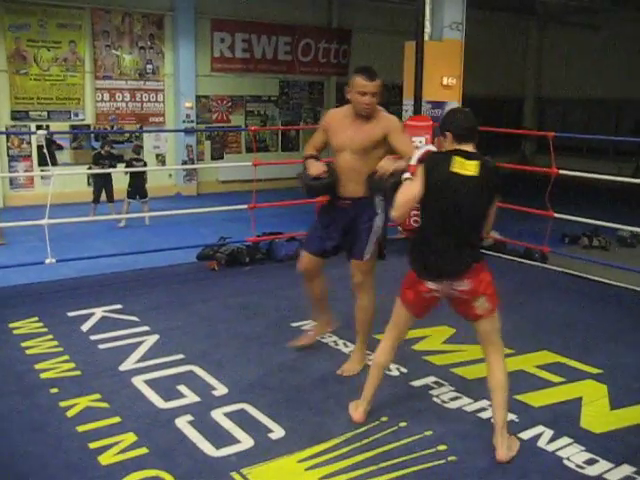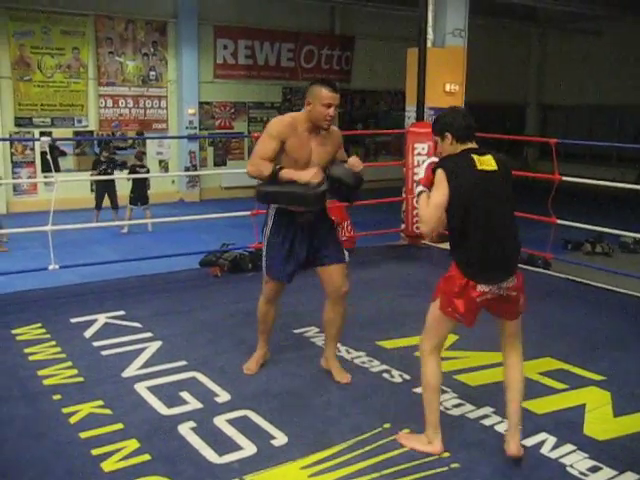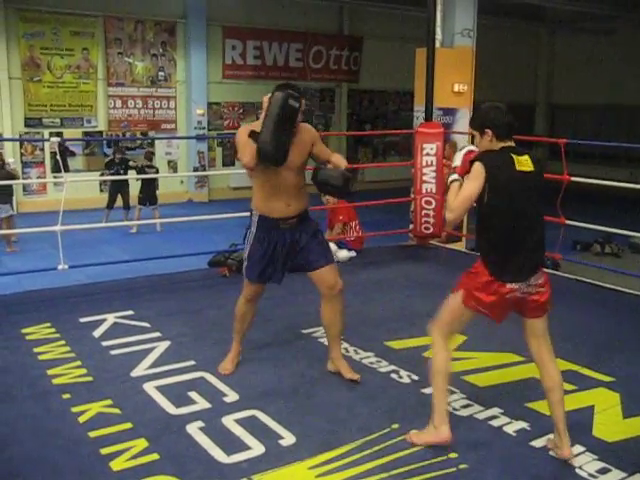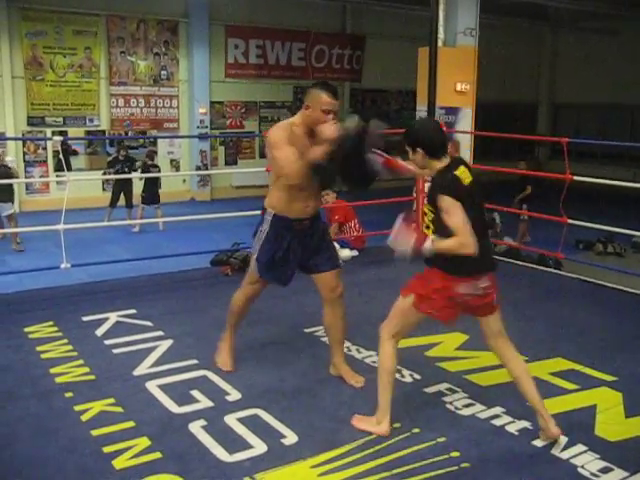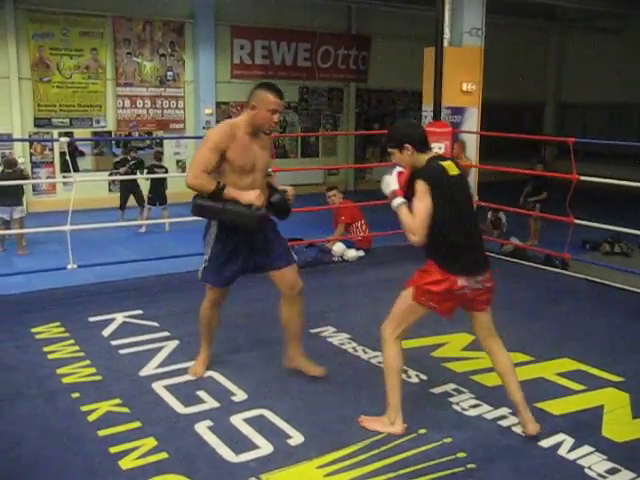
dt=0.5s
person 1, frame 1
left shoulder: (431, 163)
right shoulder: (491, 172)
left elbow: (397, 213)
right elbow: (484, 227)
left wrist: (411, 177)
left hip: (426, 271)
right hip: (468, 273)
left knee: (392, 336)
right knee: (494, 351)
left ankle: (363, 406)
right ankle: (502, 440)
person 1, frame 2
left shoulder: (448, 168)
right shoulder: (501, 166)
left elbow: (428, 227)
left wrist: (424, 187)
left hip: (468, 275)
right hip: (508, 274)
left knee: (430, 349)
right knee: (513, 350)
left ankle: (432, 437)
right ankle: (513, 436)
person 1, frame 3
left shoulder: (485, 163)
right shoulder: (533, 164)
left elbow: (452, 214)
left wrist: (458, 174)
left hip: (494, 273)
right hip: (532, 274)
left knee: (440, 333)
right knee: (543, 351)
left ankle: (440, 425)
right ankle: (562, 439)
person 1, frame 4
left shoulder: (442, 188)
right shoulder: (458, 167)
left elbow: (468, 245)
left wrist: (423, 243)
left hip: (447, 276)
right hip: (481, 276)
left knee: (388, 334)
right knee: (502, 344)
left ankle: (381, 418)
right ankle: (546, 420)
person 1, frame 5
left shoulder: (424, 176)
right shoulder: (453, 167)
left elbow: (417, 235)
left wrist: (396, 197)
left hip: (444, 272)
right hip: (478, 270)
left knee: (390, 333)
right knee: (490, 339)
left ankle: (393, 418)
right ankle: (526, 417)
person 2, frame 1
left shoulder: (388, 123)
right shoulder: (332, 118)
left elbow: (415, 158)
right elbow: (311, 147)
left wrist: (396, 165)
right wrist: (312, 163)
left hip: (368, 207)
right hip: (336, 204)
left knee: (360, 281)
right knee: (307, 267)
left ankle: (361, 350)
right ankle: (323, 320)
person 2, frame 2
left shoulder: (334, 135)
right shoulder: (282, 126)
left elbow: (339, 164)
right elbow: (255, 167)
left wrist: (351, 164)
right wrist: (296, 174)
left hip: (318, 218)
right hip: (284, 218)
left knee: (338, 289)
right knee: (271, 291)
left ankle: (330, 356)
right ankle: (262, 349)
person 2, frame 3
left shoulder: (307, 134)
right shoulder: (249, 131)
left elbow: (326, 159)
right elbow: (249, 162)
left wrist: (337, 161)
right wrist: (264, 120)
left hip: (302, 224)
right hip: (266, 226)
left knee: (333, 287)
right knee: (251, 293)
left ankle: (335, 358)
right ankle: (235, 350)
person 2, frame 4
left shoulder: (329, 133)
right shoulder: (280, 133)
right elbow: (294, 177)
right wrist: (323, 146)
left hip: (313, 224)
right hip: (279, 223)
left knee: (334, 292)
right knee: (251, 288)
left ankle: (338, 362)
right ankle: (227, 340)
person 2, frame 5
left shoulder: (265, 139)
right shoulder: (222, 134)
right elbow: (194, 178)
left wrist: (280, 191)
right wrist: (238, 195)
left hip: (261, 225)
right hip: (226, 226)
left knee: (293, 287)
right knee: (215, 295)
left ankle: (295, 354)
right ankle: (205, 353)
